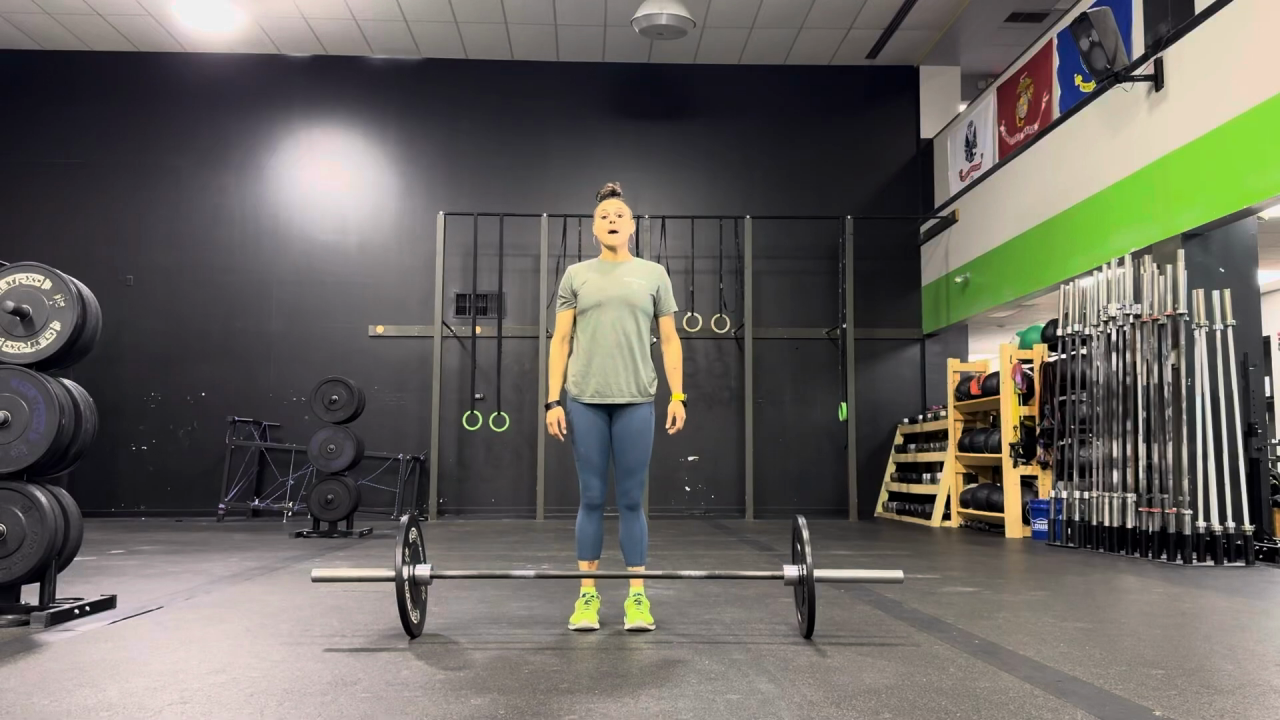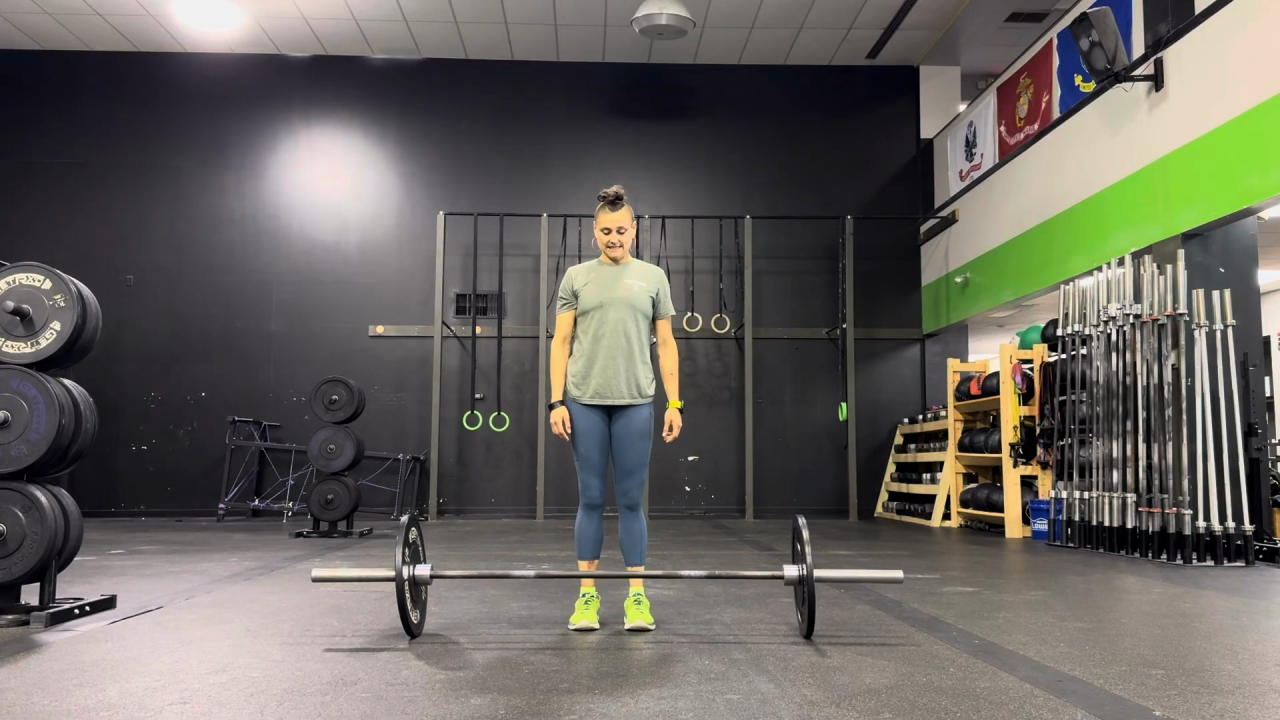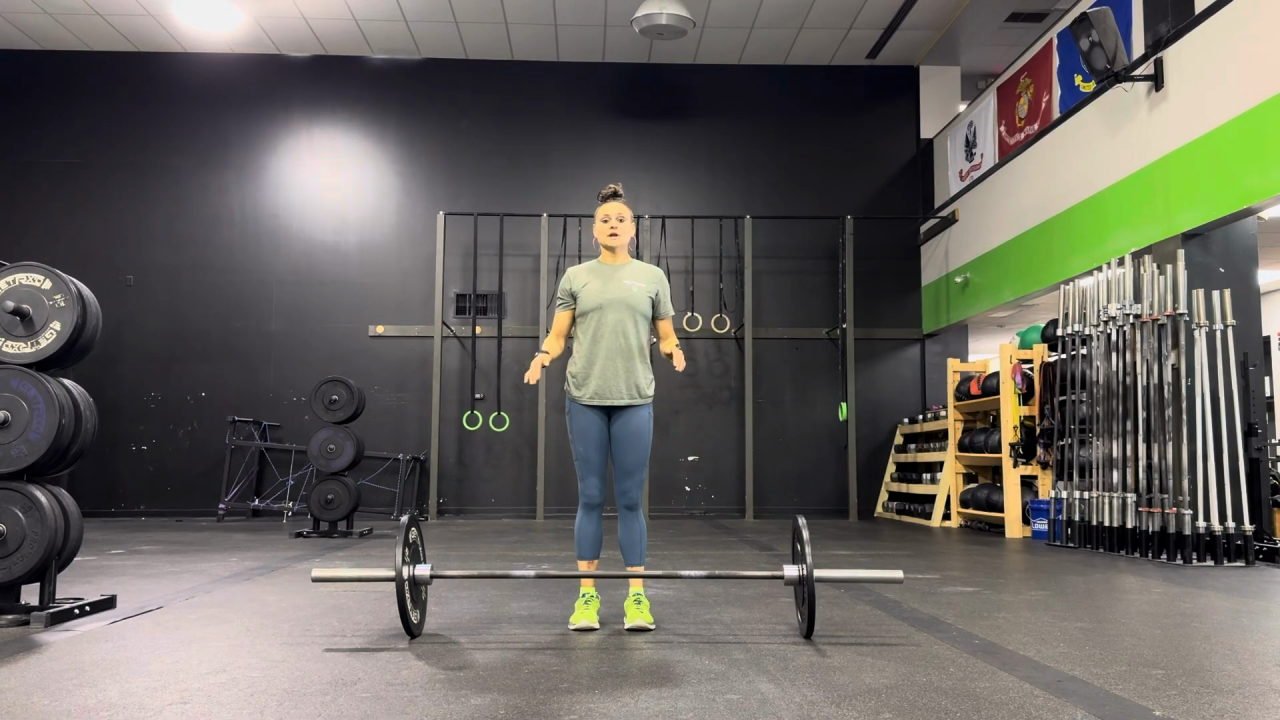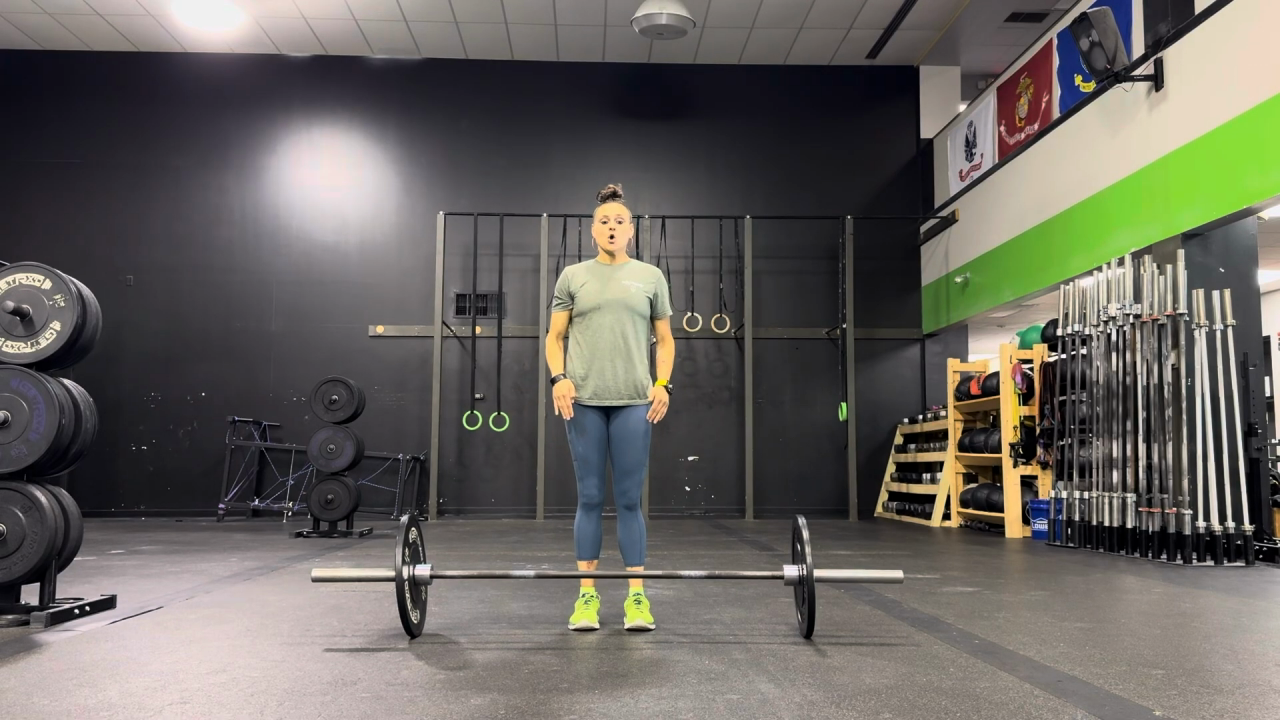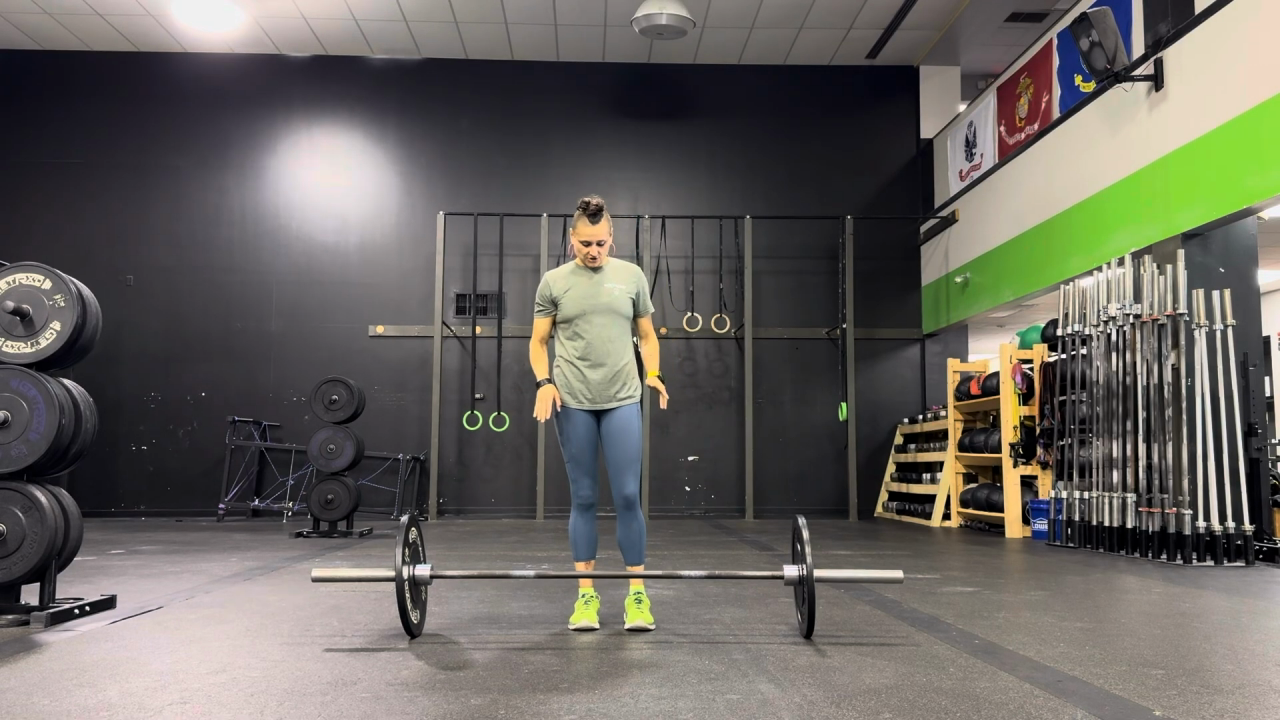
dt=1s
person 1, frame 1
left shoulder: (654, 274)
right shoulder: (576, 275)
left elbow: (670, 340)
right elbow: (561, 341)
left wrist: (678, 396)
right wrist: (553, 400)
left hip: (636, 401)
right hip: (585, 400)
left knee: (631, 499)
right knee: (592, 498)
left ankle: (637, 595)
right ankle: (588, 594)
person 1, frame 2
left shoulder: (653, 277)
right shoulder: (576, 276)
left elbow: (665, 344)
right elbow: (561, 342)
left wrist: (674, 403)
right wrist: (557, 401)
left hip: (635, 403)
right hip: (585, 401)
left knee: (630, 499)
right knee: (591, 498)
left ankle: (636, 596)
right ankle: (587, 595)
person 1, frame 3
left shoulder: (653, 277)
right shoulder: (575, 276)
left elbow: (666, 335)
right elbow: (558, 335)
left wrist: (673, 351)
right wrist: (544, 354)
left hip: (634, 401)
right hip: (585, 400)
left knee: (630, 500)
right knee: (590, 498)
left ankle: (636, 595)
right ankle: (587, 594)
person 1, frame 4
left shoulder: (651, 277)
right shoulder: (573, 277)
left elbow: (665, 340)
right elbow: (555, 337)
left wrist: (662, 383)
right wrist: (559, 377)
left hip: (633, 401)
right hip: (583, 401)
left knee: (629, 499)
right knee: (590, 498)
left ankle: (636, 595)
right ankle: (587, 594)
person 1, frame 5
left shoulder: (631, 275)
right shoulder: (554, 281)
left elbow: (646, 334)
right elbow: (539, 341)
left wrist: (653, 374)
right wrist: (544, 382)
left hip: (622, 399)
right hip: (572, 402)
left knee: (628, 495)
right knee: (583, 498)
left ankle: (636, 593)
right ankle: (586, 594)
